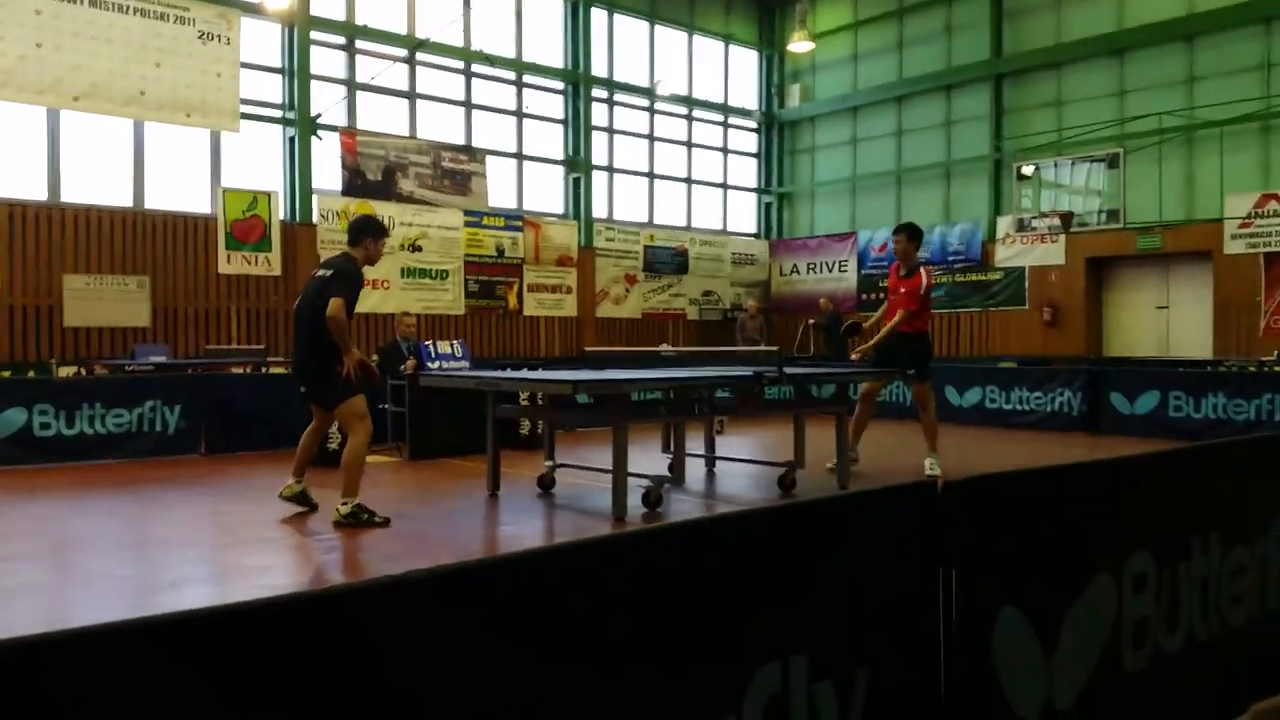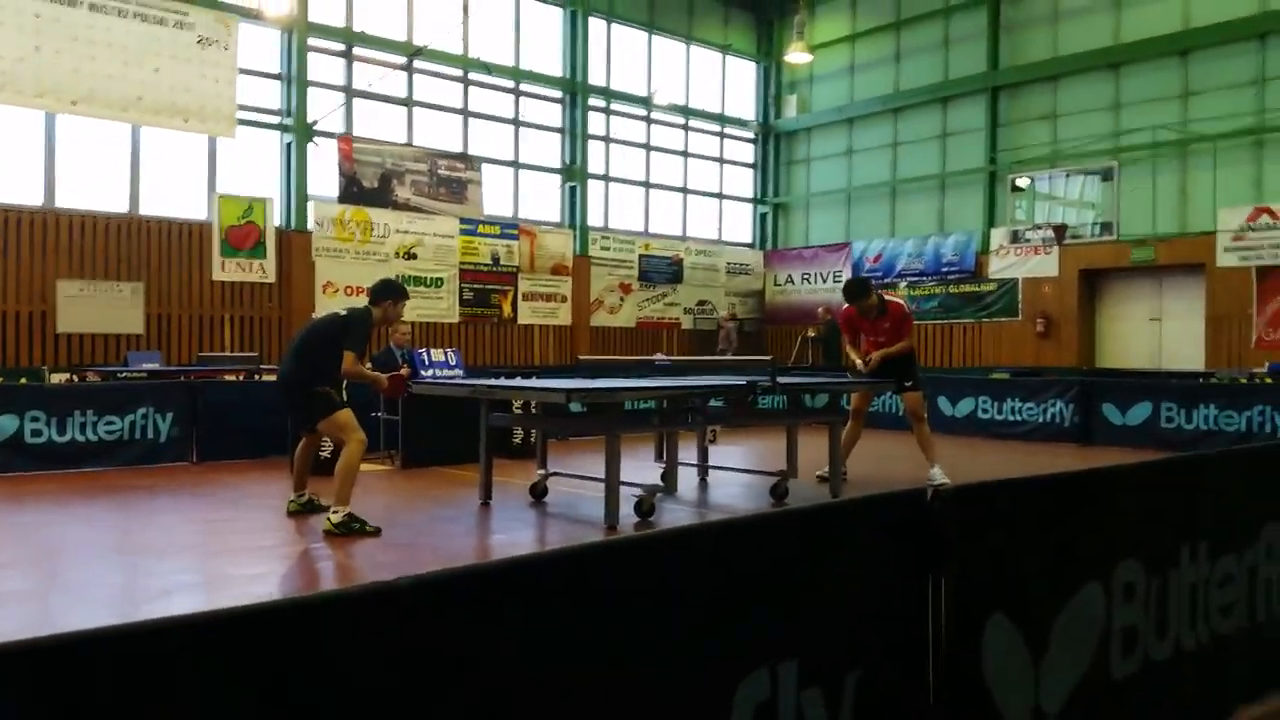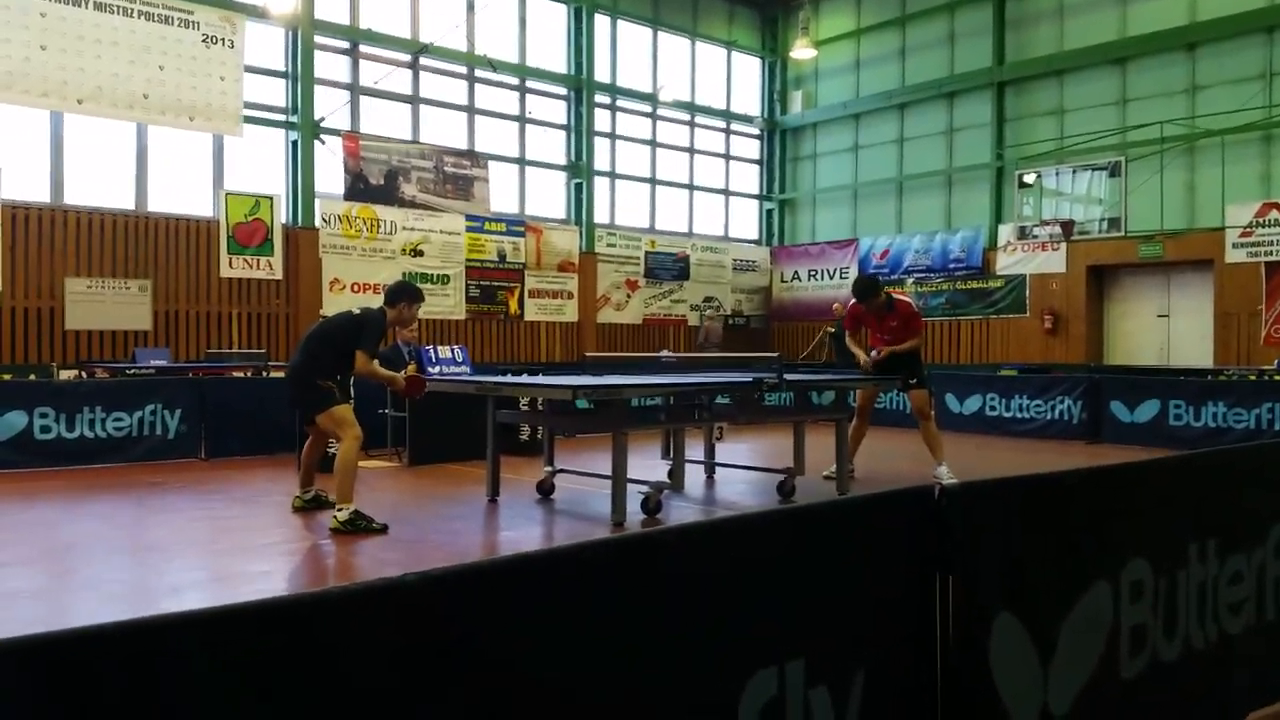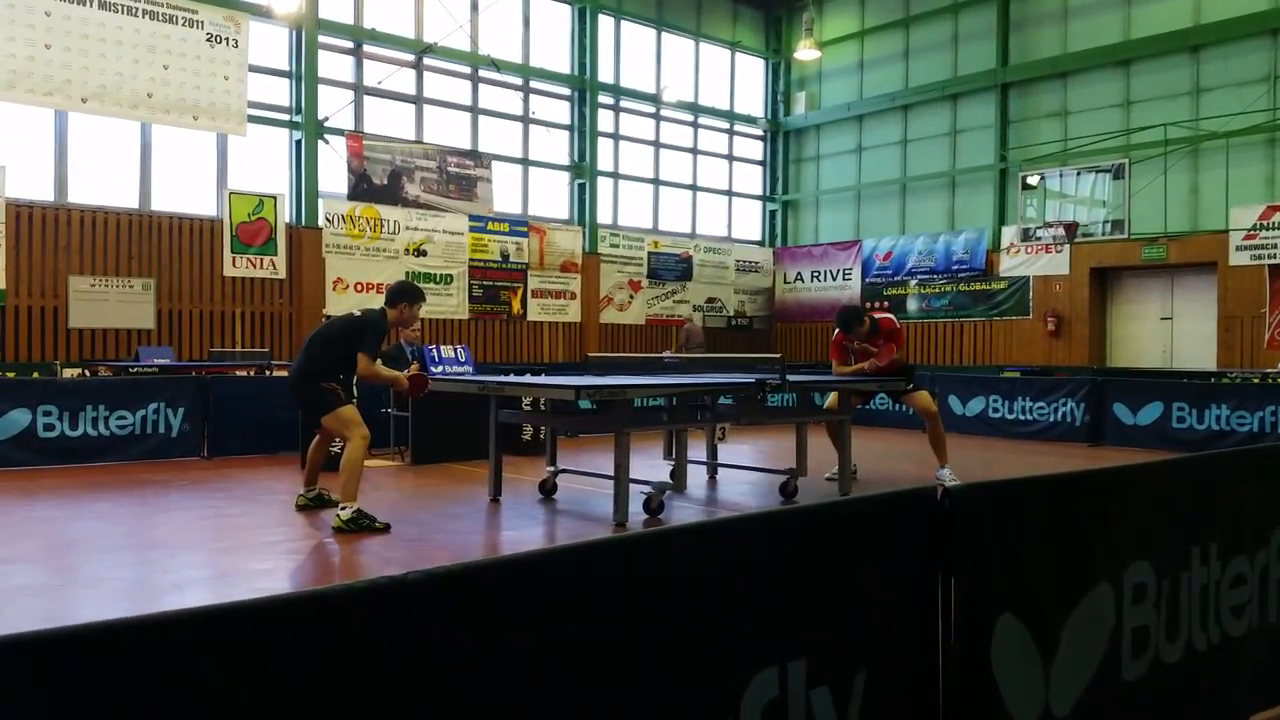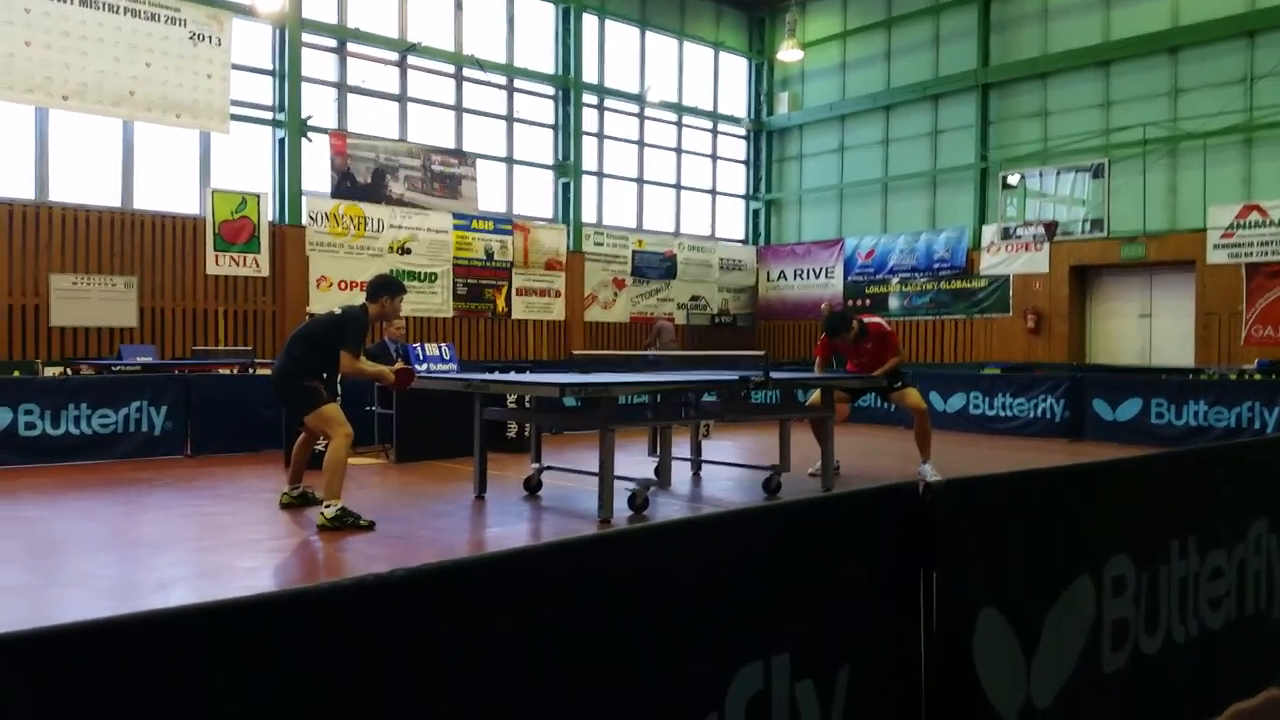
dt=1s
person 1, frame 1
left shoulder: (330, 265)
right shoulder: (350, 271)
left elbow: (301, 306)
right elbow: (334, 313)
right wrist: (348, 351)
left hip: (308, 357)
right hip: (326, 361)
left knee: (322, 422)
right knee: (361, 428)
left ankle: (295, 485)
right ankle: (348, 507)
person 1, frame 2
left shoulder: (355, 317)
right shoulder: (362, 321)
right elbow: (348, 369)
left wrist: (374, 378)
right wrist: (375, 378)
left hip: (293, 377)
right hip: (307, 382)
left knee: (313, 436)
right knee: (355, 439)
left ankle: (299, 499)
right ankle: (339, 516)
person 1, frame 3
left shoulder: (369, 317)
right shoulder: (375, 322)
left elbow: (360, 362)
right elbow: (362, 368)
left wrist: (390, 377)
right wrist: (391, 377)
left hip: (303, 373)
right hip: (312, 377)
left knee: (321, 433)
right knee: (351, 436)
left ankle: (306, 495)
right ankle: (344, 514)
person 1, frame 4
left shoulder: (371, 318)
right shoulder: (376, 323)
left elbow: (364, 364)
right elbow: (364, 370)
left wrist: (396, 375)
right wrist: (394, 378)
left hip: (307, 375)
right hip: (315, 379)
left knee: (327, 433)
right knee: (358, 436)
left ankle: (309, 494)
right ankle: (347, 513)
person 1, frame 5
left shoulder: (353, 315)
right shoulder: (357, 320)
left elbow: (349, 359)
right elbow: (347, 367)
left wrist: (384, 370)
right wrist: (380, 374)
left hip: (293, 373)
right hip: (297, 377)
left knee: (313, 431)
right knee: (342, 434)
left ankle: (293, 492)
right ankle: (331, 510)
person 2, frame 1
left shoulder: (920, 279)
right shoulder: (894, 269)
left elbow: (900, 319)
left wrist: (870, 345)
right wrist: (868, 324)
left hip: (913, 341)
right hip: (889, 338)
left knee: (923, 401)
right knee: (866, 394)
left ankle: (931, 457)
right ankle: (851, 450)
person 2, frame 2
left shoulder: (898, 307)
right shoulder: (848, 313)
left elbow: (908, 343)
right elbow: (849, 344)
left wrist: (883, 353)
right wrist: (857, 361)
left hip: (900, 359)
right hip: (871, 361)
left knee: (917, 414)
right knee: (856, 412)
left ankle: (934, 469)
person 2, frame 3
left shoulder: (905, 305)
right shoulder: (855, 308)
left elbow: (918, 340)
right elbow: (849, 338)
left wrist: (891, 350)
right wrist: (860, 354)
left hip: (906, 356)
right hip: (877, 356)
left knee: (923, 412)
right knee: (861, 410)
left ankle: (941, 467)
right ankle: (846, 464)
person 2, frame 4
left shoulder: (889, 322)
right shoulder: (840, 335)
left elbow: (900, 359)
right elbow: (837, 370)
left wrist: (870, 350)
right wrist: (863, 365)
left hip: (896, 373)
right hip: (863, 374)
left knee: (931, 411)
right knee: (830, 410)
left ankle: (943, 469)
person 2, frame 5
left shoulder: (879, 326)
right shoulder: (830, 337)
left elbow: (898, 357)
right elbow: (819, 366)
left wrist: (872, 378)
left hip: (884, 373)
right hip: (853, 375)
left knee: (919, 407)
right knee: (813, 406)
left ankle: (925, 465)
